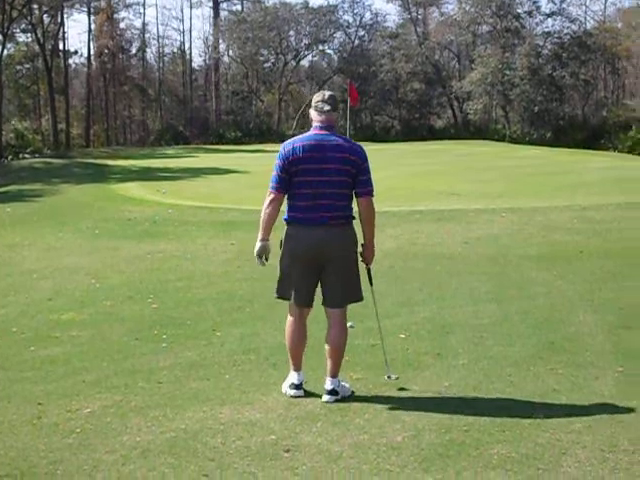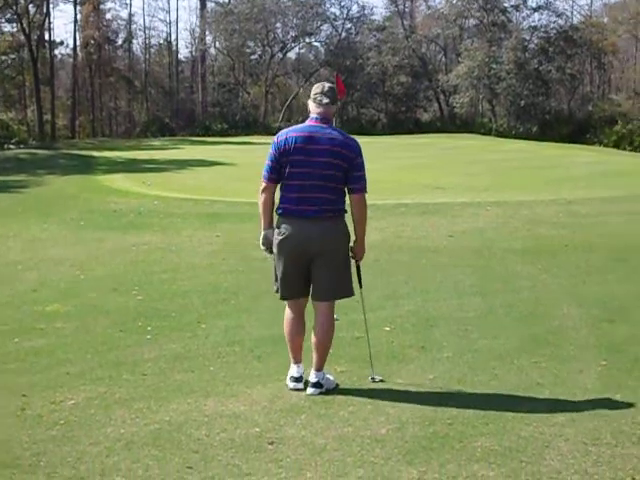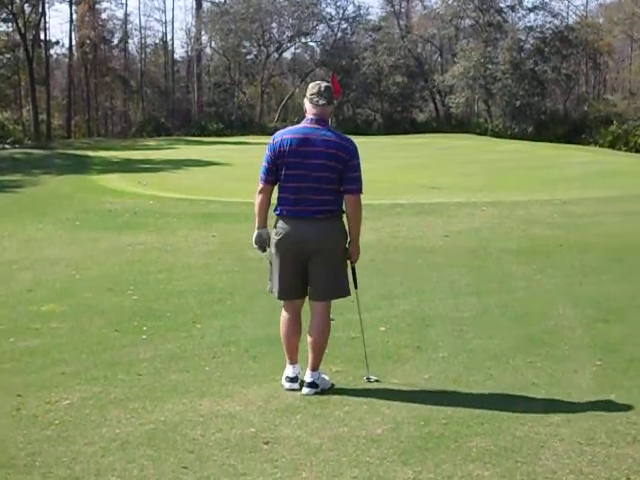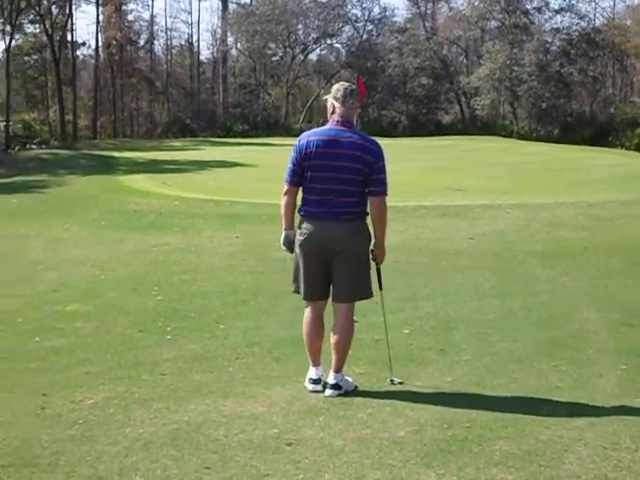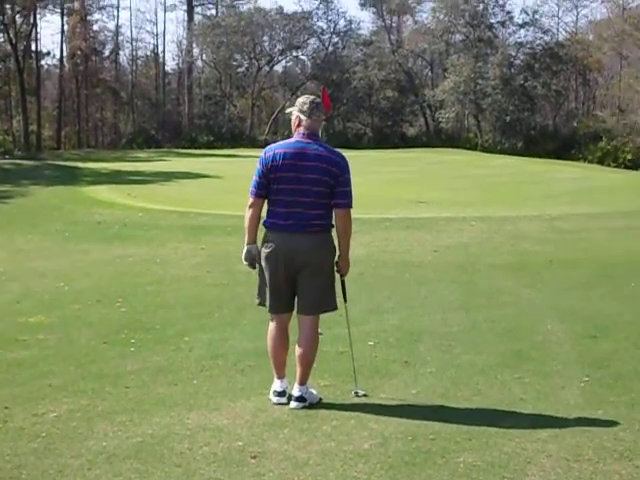
dt=0.3s
person 1, frame 1
left shoulder: (290, 147)
right shoulder: (355, 150)
left elbow: (273, 200)
right elbow: (365, 203)
left wrist: (263, 239)
right wrist: (369, 243)
left hip: (299, 237)
right hip: (339, 238)
left knee: (297, 311)
right knee: (336, 313)
left ankle: (295, 378)
right ankle: (333, 384)
person 1, frame 2
left shoulder: (284, 138)
right shoulder: (349, 145)
left elbow: (267, 188)
right elbow: (357, 199)
left wrist: (266, 228)
right wrist: (359, 240)
left hip: (290, 229)
right hip: (330, 232)
left knee: (294, 305)
right knee: (324, 307)
left ankle: (296, 371)
right ankle: (317, 376)
person 1, frame 3
left shoulder: (281, 139)
right shoulder: (345, 145)
left elbow: (264, 189)
right elbow: (352, 200)
left wrist: (261, 227)
right wrist: (354, 241)
left hip: (288, 230)
right hip: (327, 233)
left knee: (291, 306)
right knee: (321, 307)
left ankle: (291, 371)
right ankle: (313, 376)
person 1, frame 4
left shoulder: (306, 140)
right shoulder: (371, 148)
left elbow: (289, 191)
right elbow: (377, 202)
left wrist: (288, 229)
right wrist: (379, 242)
left hip: (312, 231)
right hip: (351, 234)
left knee: (313, 306)
right knee: (344, 309)
left ankle: (314, 373)
right ankle: (335, 378)
person 1, frame 5
left shoulder: (271, 153)
right shoulder: (336, 160)
left elbow: (254, 204)
right elbow: (342, 214)
left wrist: (250, 243)
right wrist: (344, 254)
left hip: (277, 243)
right hip: (316, 246)
left knee: (278, 318)
right knee: (309, 321)
left ankle: (279, 385)
right ankle: (301, 391)
